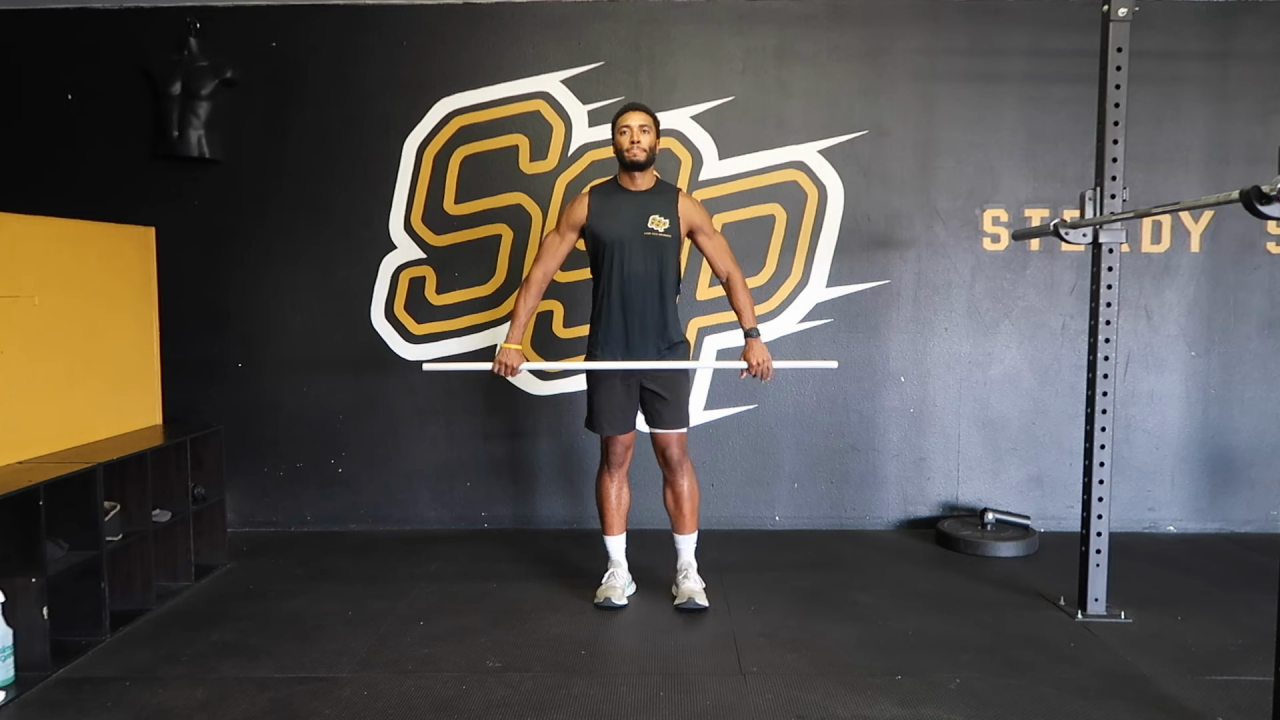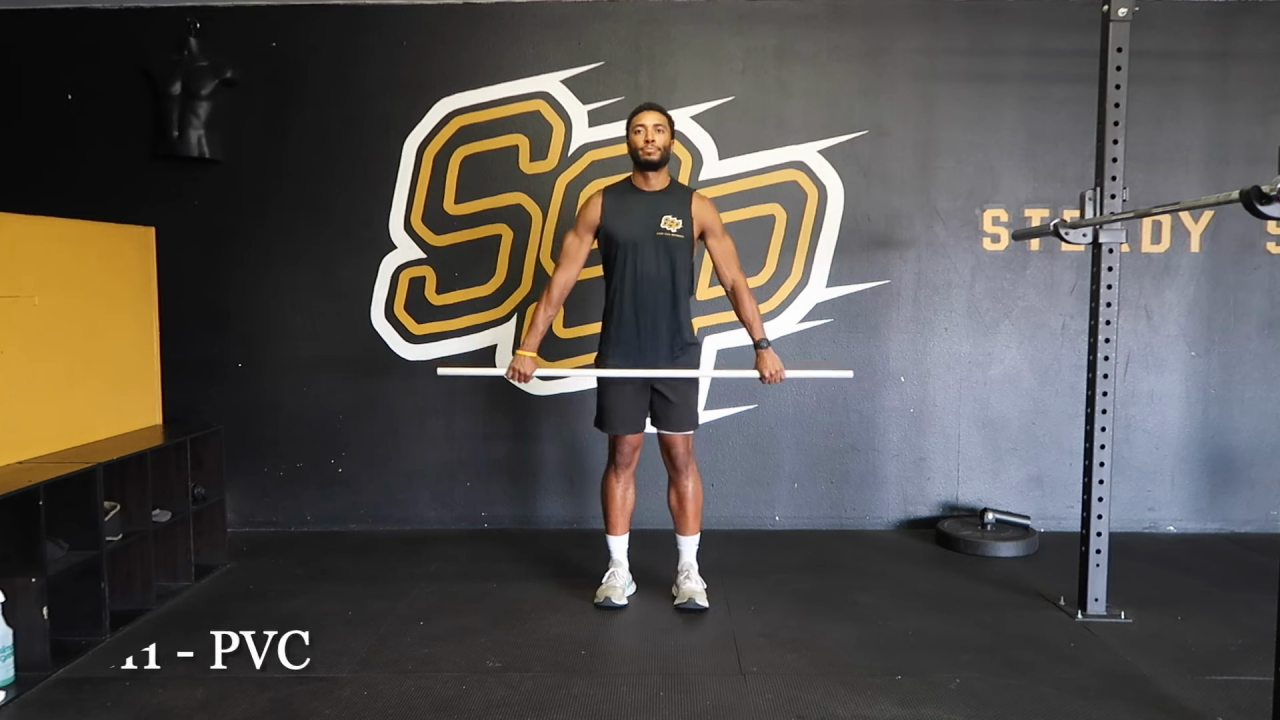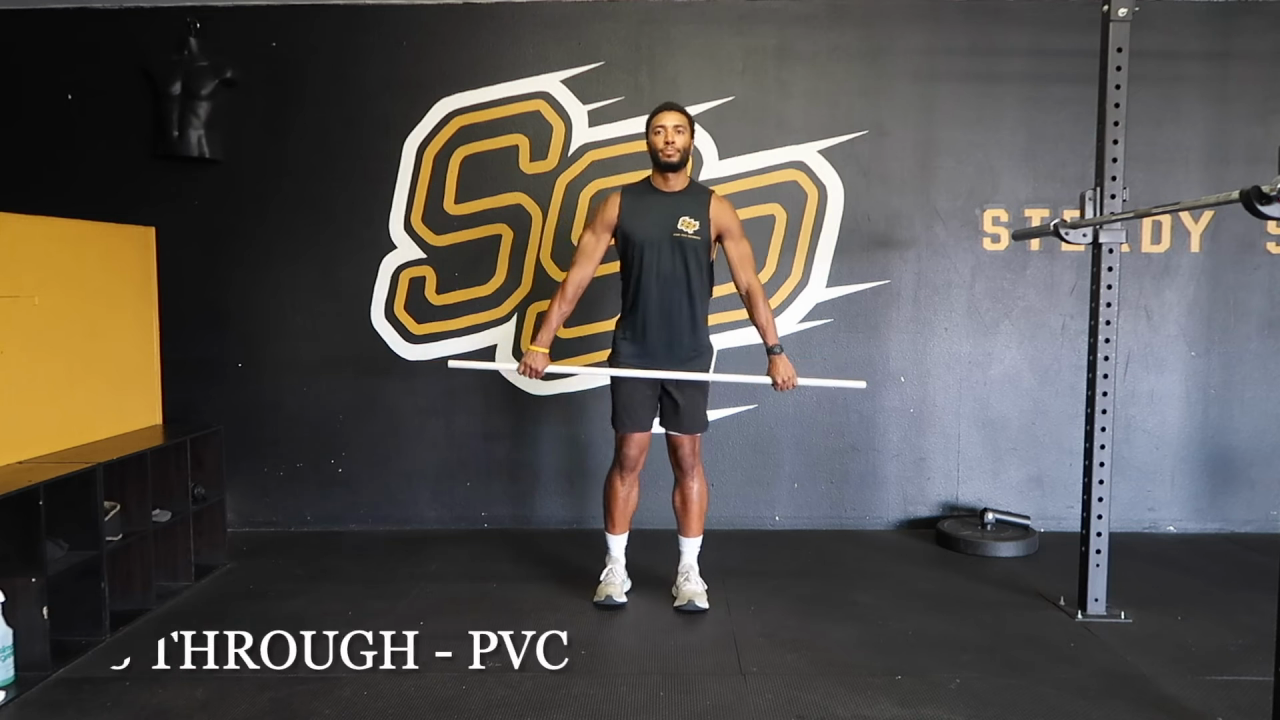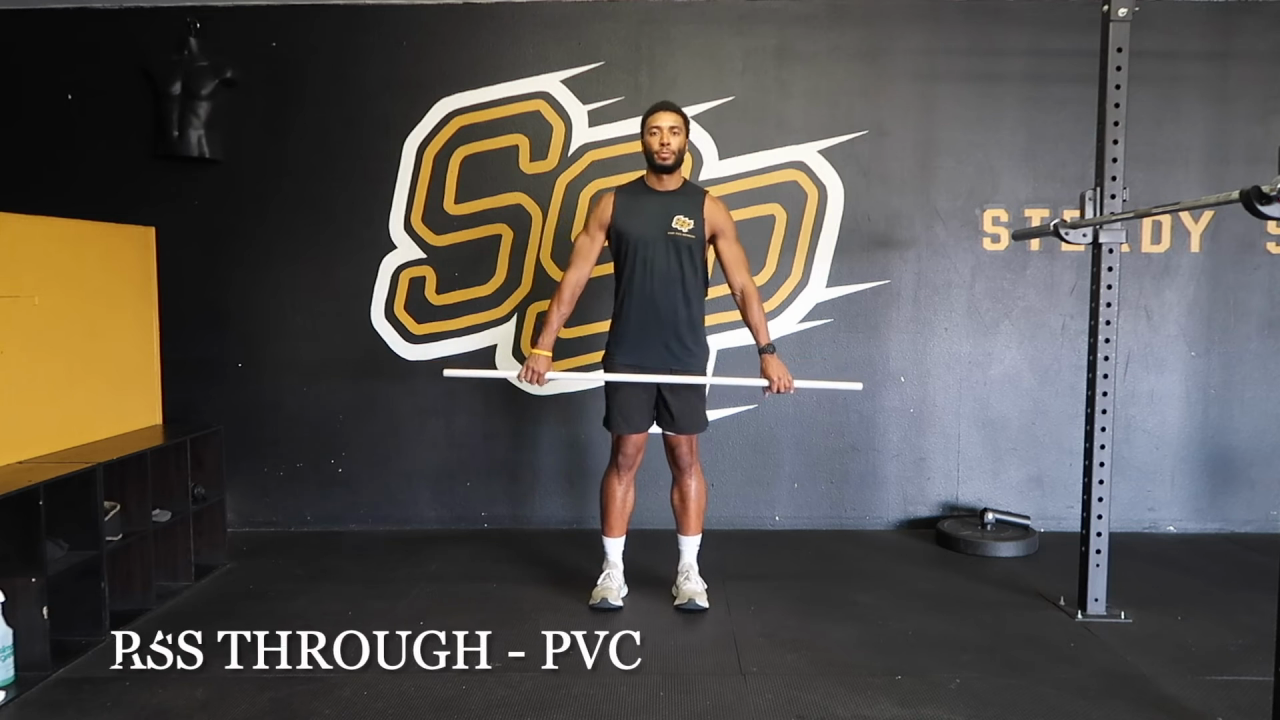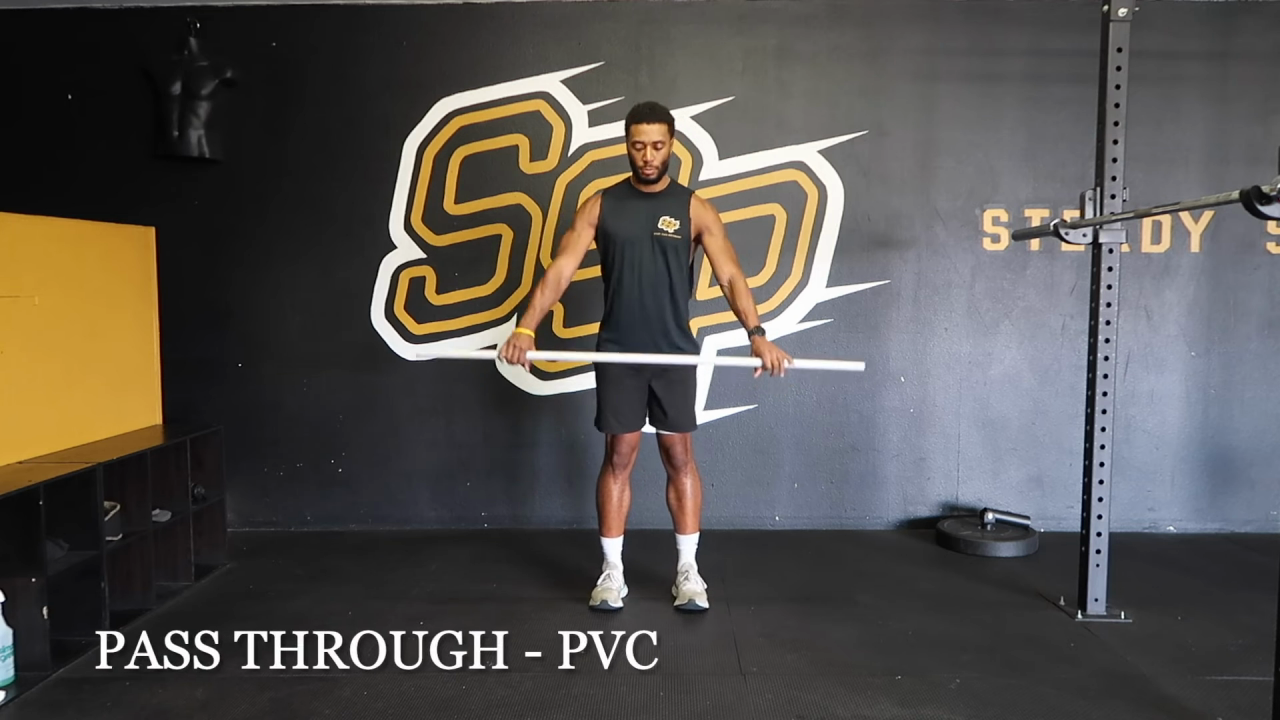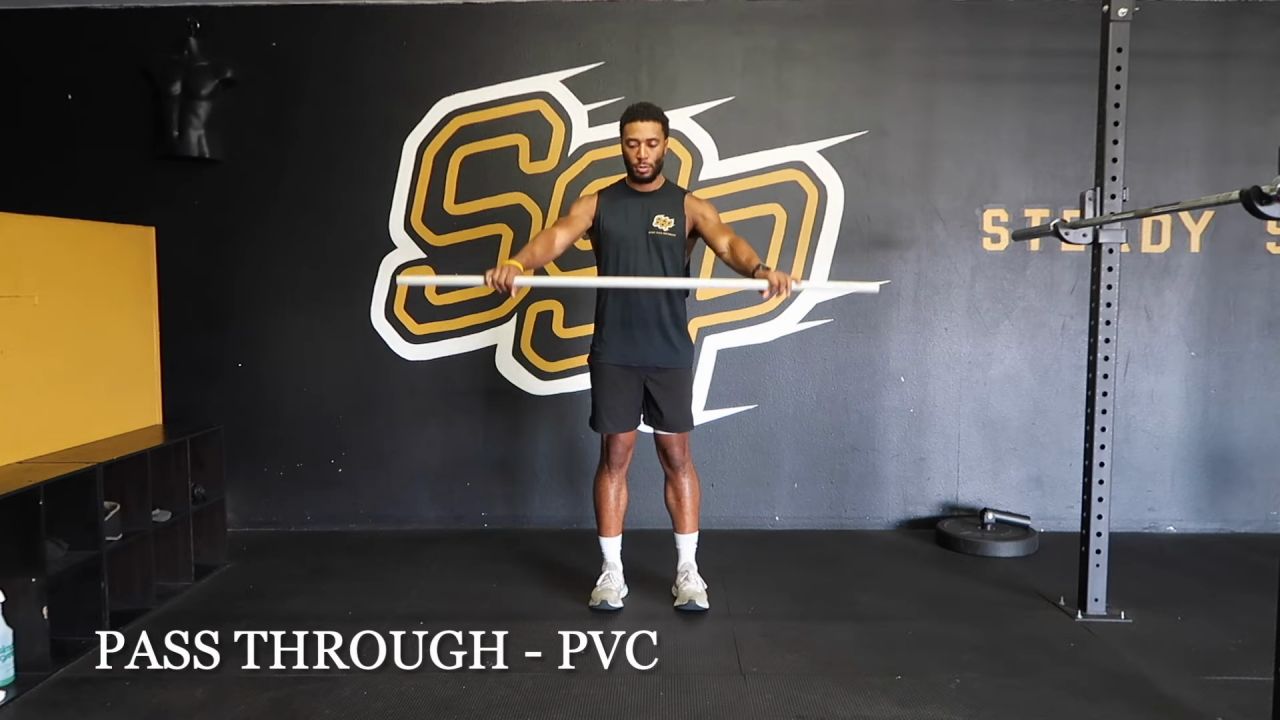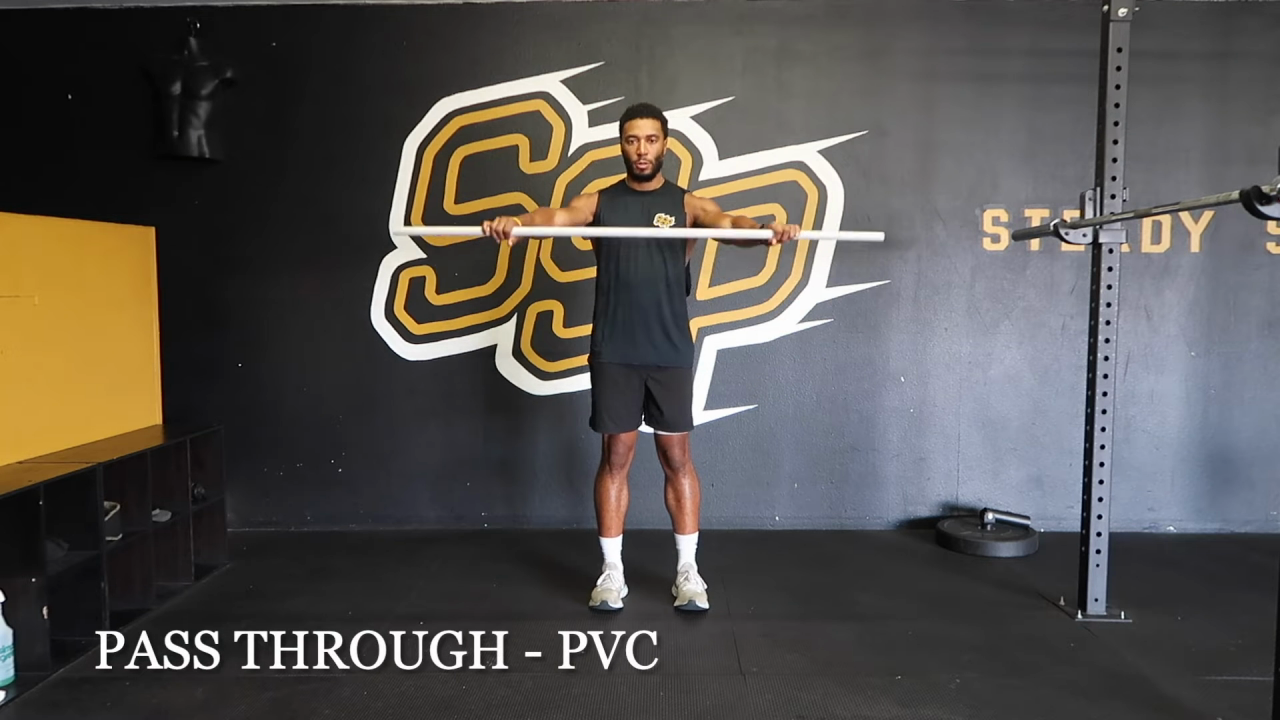
dt=0.3s
person 1, frame 1
left shoulder: (682, 205)
right shoulder: (587, 205)
left elbow: (729, 271)
right elbow: (540, 272)
left wrist: (752, 336)
right wrist: (513, 340)
left hip: (667, 352)
right hip: (609, 354)
left knee: (675, 456)
right knee: (615, 458)
left ankle: (687, 569)
right ankle: (617, 570)
person 1, frame 2
left shoulder: (696, 206)
right shoulder: (601, 205)
left elbow: (734, 280)
right elbow: (561, 279)
left wrist: (762, 345)
right wrist: (529, 346)
left hip: (677, 354)
right hip: (620, 354)
left knee: (681, 459)
right knee: (621, 458)
left ankle: (688, 571)
right ankle: (618, 569)
person 1, frame 3
left shoulder: (715, 208)
right shoulder: (619, 203)
left elbow: (749, 284)
right elbow: (576, 277)
left wrist: (775, 351)
right wrist: (541, 343)
left hip: (689, 355)
right hip: (633, 353)
left knee: (687, 459)
right knee: (628, 458)
left ankle: (688, 571)
right ankle: (615, 568)
person 1, frame 4
left shoulder: (708, 208)
right shoulder: (612, 203)
left elbow: (742, 284)
right elbow: (575, 278)
left wrist: (767, 351)
right wrist: (544, 346)
left hip: (685, 356)
right hip: (627, 355)
left knee: (685, 460)
right knee: (623, 460)
left ankle: (688, 571)
right ankle: (612, 571)
person 1, frame 5
left shoulder: (695, 208)
right shoulder: (600, 205)
left elbow: (730, 275)
right elbow: (561, 268)
left wrist: (757, 334)
right wrist: (526, 327)
left hip: (675, 354)
right hip: (617, 354)
left knee: (680, 458)
right knee: (618, 458)
left ankle: (687, 571)
right ankle: (612, 571)
person 1, frame 6
left shoulder: (689, 206)
right shoulder: (597, 203)
left elbow: (728, 242)
right elbow: (554, 237)
left wrist: (762, 268)
right wrist: (515, 265)
left hip: (670, 353)
right hip: (614, 353)
left knee: (677, 458)
right knee: (614, 458)
left ankle: (687, 570)
right ankle: (612, 571)
person 1, frame 7
left shoulder: (689, 203)
right shoulder: (598, 202)
left elbow: (729, 224)
right elbow: (555, 217)
left wrist: (766, 228)
right wrist: (515, 222)
left hip: (671, 353)
right hip: (614, 354)
left knee: (677, 459)
right knee: (615, 458)
left ankle: (687, 571)
right ankle: (612, 571)
